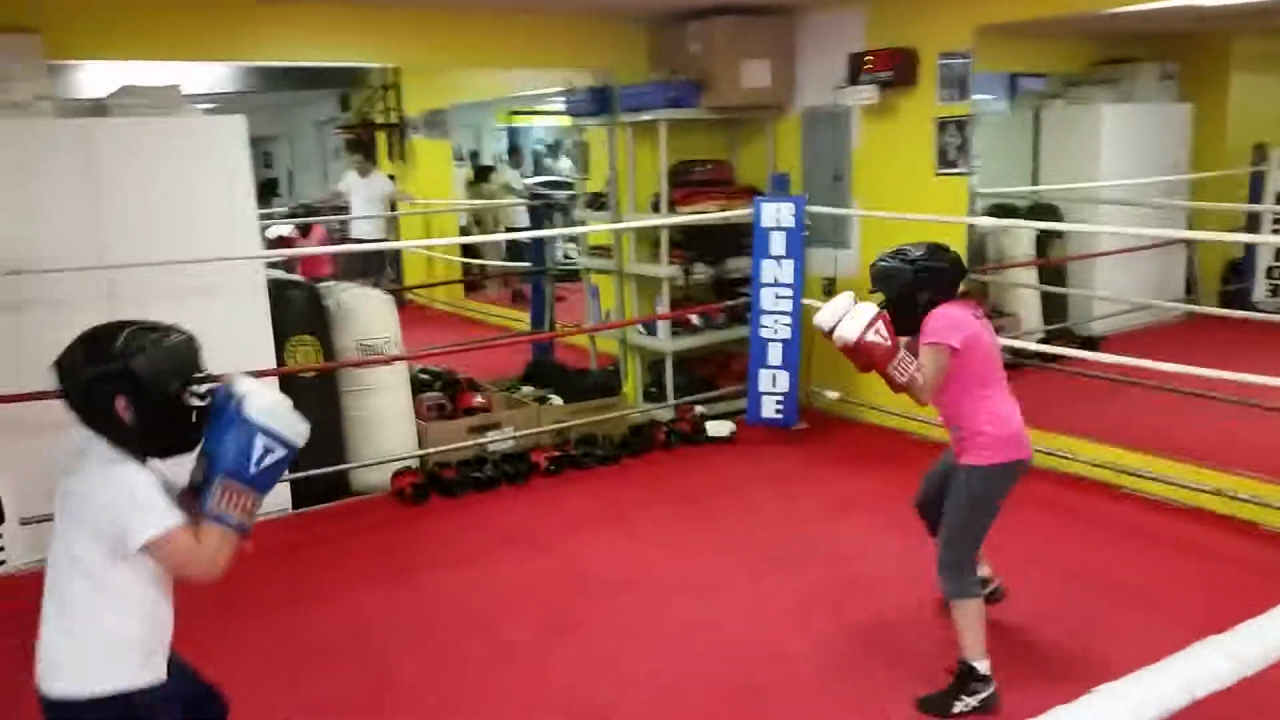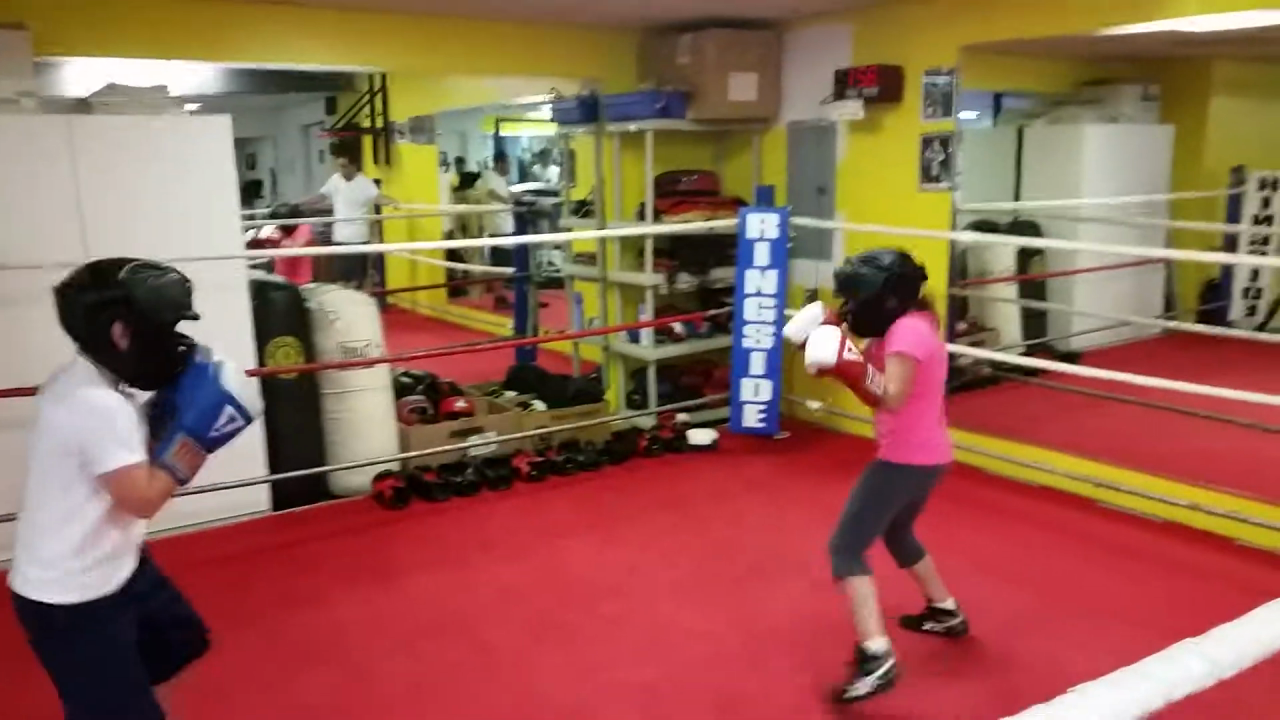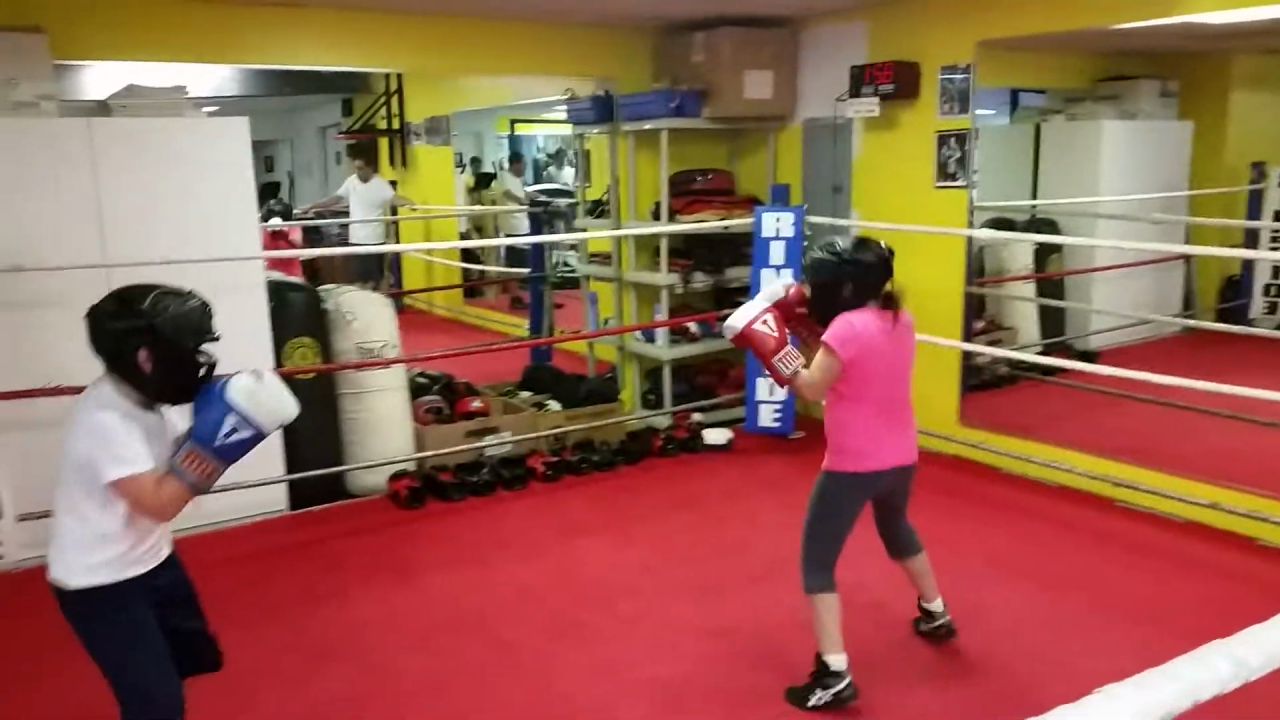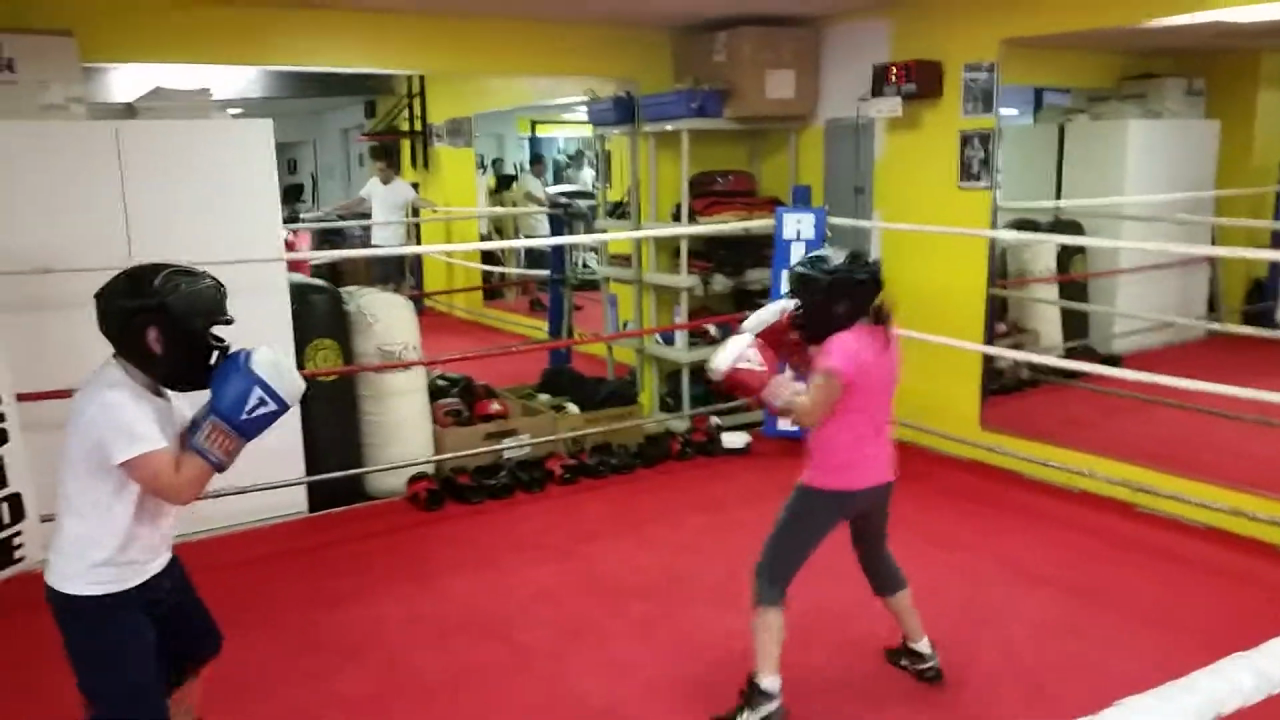
dt=0.3s
person 1, frame 1
left shoulder: (943, 319)
right shoulder: (953, 313)
left elbow: (923, 390)
right elbow: (903, 363)
left wrist: (879, 348)
right wrist: (860, 337)
left hip: (991, 452)
right hip: (983, 445)
left knee: (954, 557)
right knee: (929, 503)
left ankle: (978, 679)
right ankle: (982, 581)
person 1, frame 2
left shoulder: (908, 331)
right shoulder: (904, 326)
left elbow: (891, 399)
right elbow: (868, 372)
left wrist: (849, 368)
right wrist: (828, 342)
left hip: (907, 457)
right hip: (925, 456)
left knee: (846, 547)
right knee: (895, 533)
left ankle: (875, 657)
right ankle: (945, 611)
person 1, frame 3
left shoulder: (849, 327)
right shoulder: (898, 319)
left elbow: (813, 389)
left wrist: (771, 347)
right wrist: (800, 323)
left hip: (854, 464)
right hip: (901, 456)
left knee: (817, 561)
right knee: (896, 526)
left ankle: (834, 675)
right ankle: (934, 612)
person 1, frame 4
left shoulder: (843, 347)
right shoulder: (881, 334)
left elbow: (810, 414)
left wrist: (762, 380)
right wrist: (791, 347)
left hip: (831, 482)
right hip: (877, 477)
left knee: (771, 575)
right knee: (876, 558)
right ankle: (920, 651)
person 2, frame 1
left shoulder: (104, 453)
right shoulder: (119, 481)
left elbow: (177, 519)
right elbow: (203, 560)
left wrist: (218, 457)
right wrist: (239, 473)
left hip: (128, 665)
person 2, frame 2
left shoulder: (88, 383)
right shoulder: (96, 405)
left elbow: (133, 459)
right elbow: (144, 498)
left wrist: (172, 407)
right wrist: (196, 428)
left hip: (110, 573)
right hip: (69, 598)
left knee: (182, 640)
person 2, frame 3
left shoulder: (146, 398)
right shoulder: (105, 420)
left elbow: (176, 458)
right elbow: (160, 502)
left wrist: (225, 416)
right wrist: (215, 436)
left hip: (152, 564)
right hip: (99, 587)
left knee: (194, 656)
person 2, frame 4
left shoulder: (148, 385)
right shoulder: (112, 403)
left elbow: (180, 449)
right elbow: (178, 485)
left wrist: (227, 403)
right wrist: (232, 415)
left hip: (151, 567)
right hip: (100, 590)
left knee: (193, 652)
